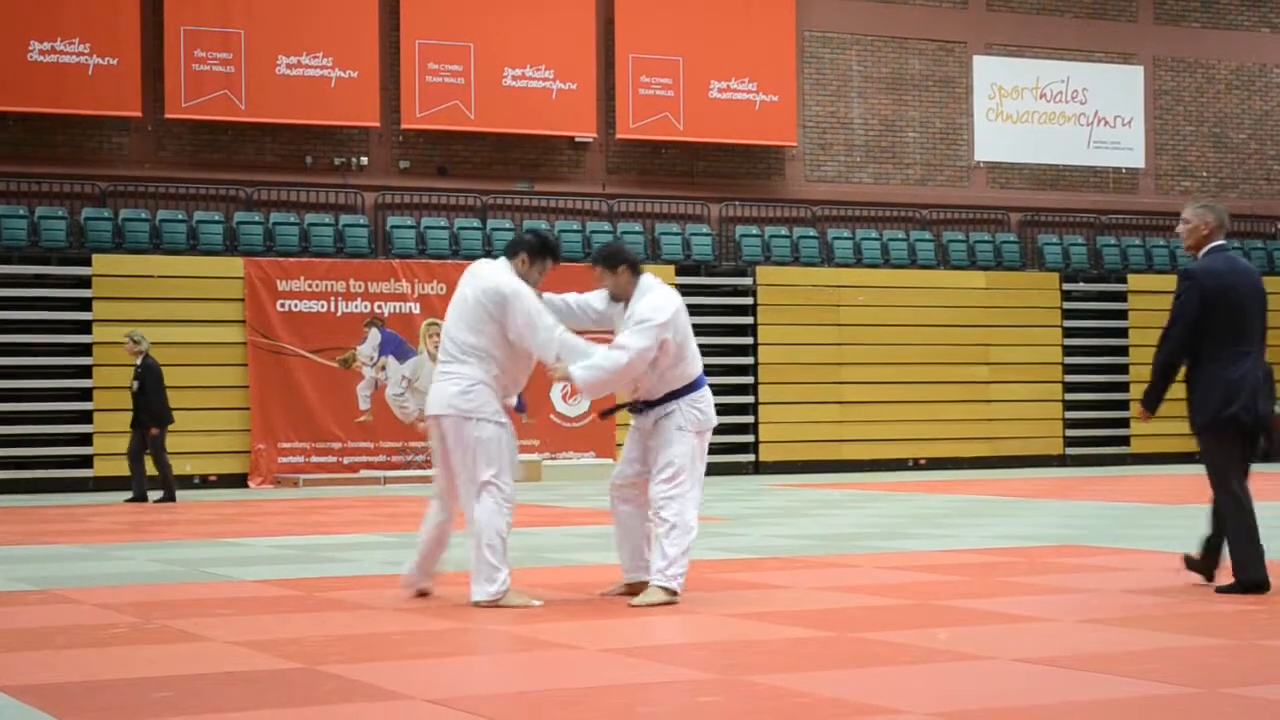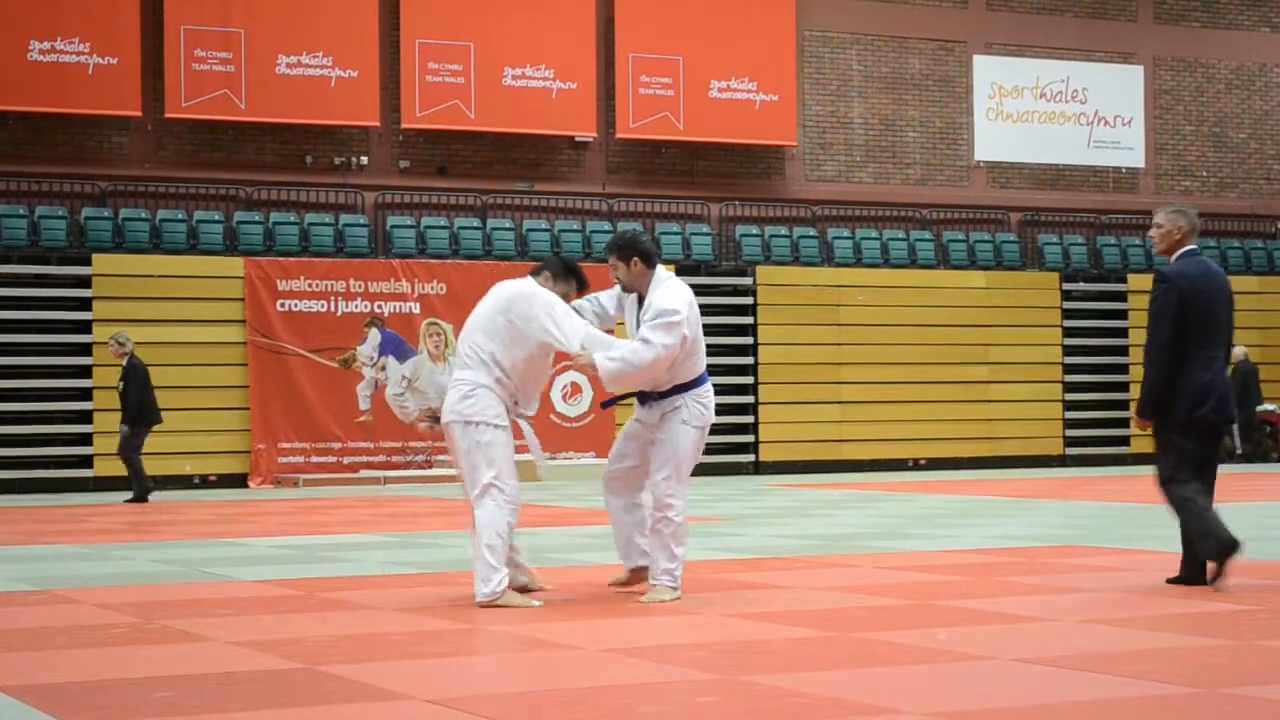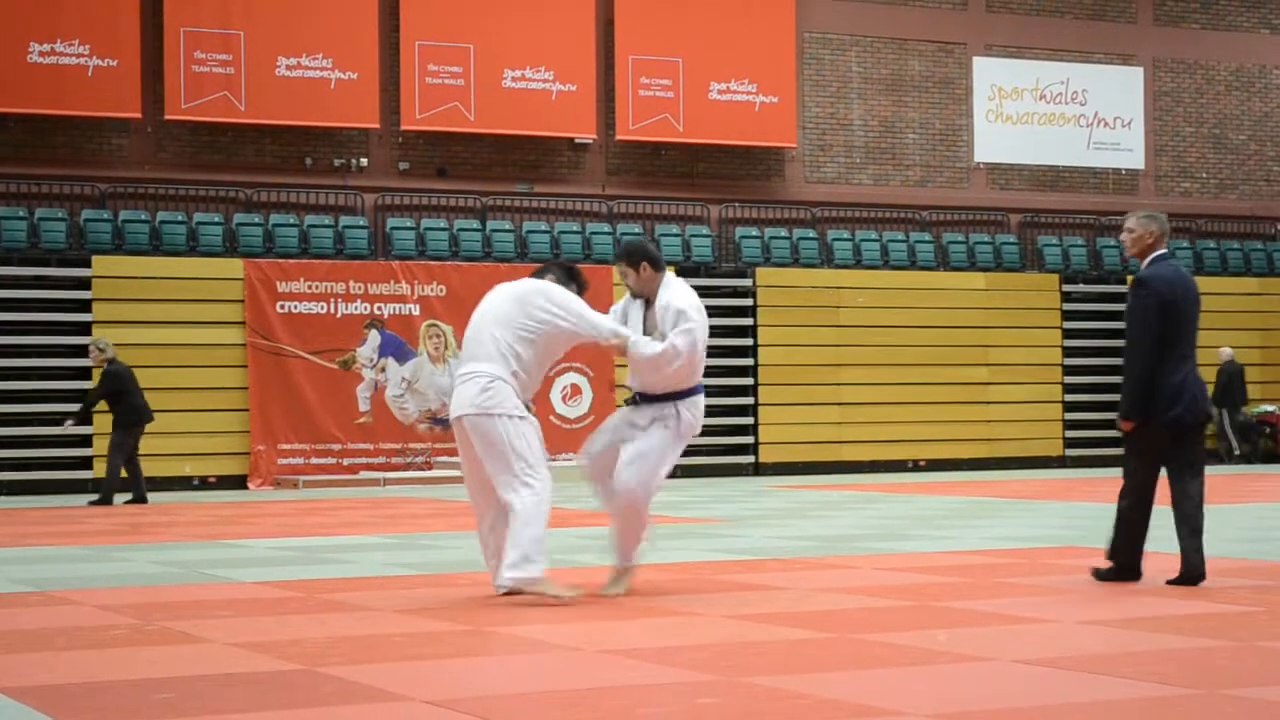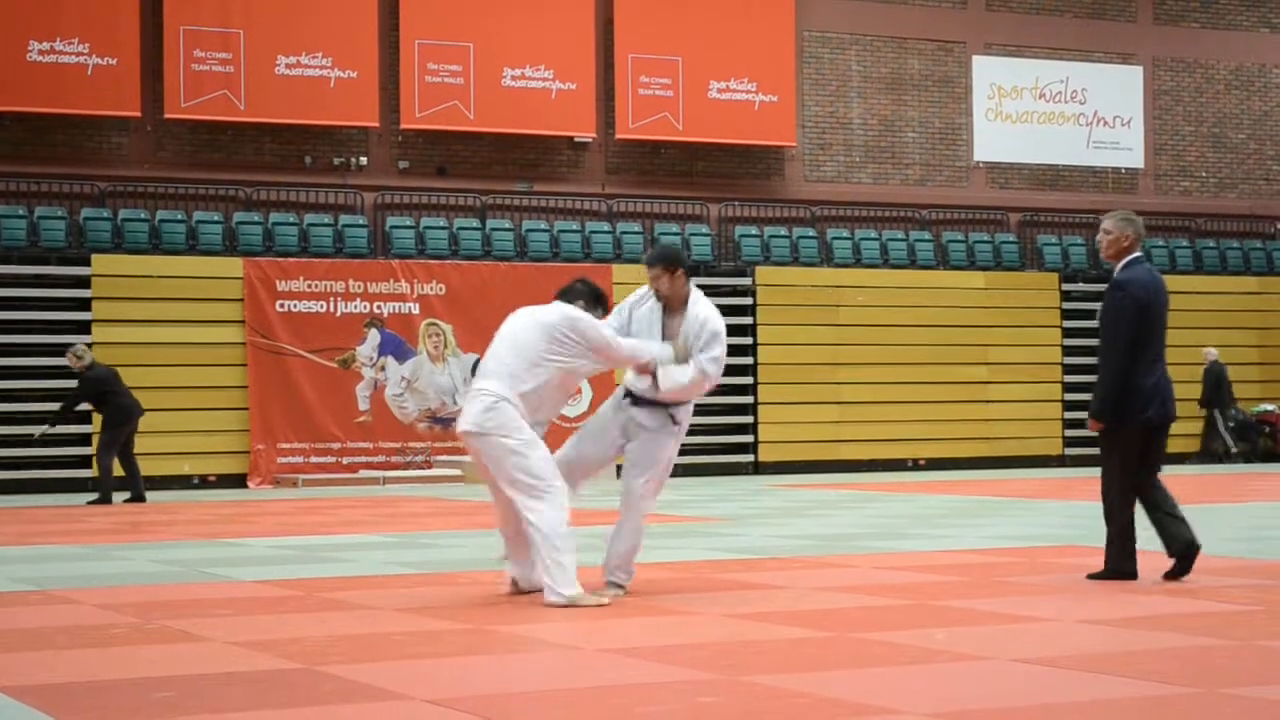
dt=0.3s
person 1, frame 1
left shoulder: (1197, 274)
right shoulder: (1249, 272)
left elbow: (1175, 343)
right elbow: (1258, 337)
left wrist: (1151, 398)
left hip: (1216, 396)
right hip: (1249, 394)
left knee: (1229, 484)
right knee: (1230, 479)
left ankle: (1251, 572)
right ankle: (1209, 558)
person 1, frame 2
left shoulder: (1171, 277)
right shoulder: (1218, 276)
left elbow: (1159, 349)
right elbow: (1224, 340)
left wrist: (1146, 407)
left hip: (1182, 398)
right hip: (1216, 395)
left knee: (1175, 479)
right knee: (1198, 479)
left ankle: (1218, 541)
right ankle: (1194, 566)
person 1, frame 3
left shoulder: (1148, 281)
right shoulder: (1185, 278)
left elbow: (1140, 352)
left wrist: (1129, 408)
left hip: (1158, 401)
right hip: (1189, 397)
left knee: (1138, 483)
right knee: (1186, 481)
left ankle: (1125, 561)
right ankle: (1192, 563)
person 1, frame 4
left shoulder: (1123, 284)
right shoulder: (1153, 279)
left elbow: (1113, 355)
left wrist: (1100, 410)
left hip: (1130, 402)
right hip: (1156, 397)
left knee: (1118, 483)
right knee: (1145, 477)
left ankle: (1120, 562)
right ankle: (1180, 540)
person 2, frame 1
left shoulder: (658, 305)
right shoulder: (623, 298)
left elbow: (622, 360)
right elbow: (581, 309)
left wrist: (573, 373)
left hip: (682, 409)
right hip: (652, 411)
left knee: (669, 495)
right knee: (625, 488)
left ankle: (667, 584)
right ankle: (637, 577)
person 2, frame 2
left shoulder: (672, 300)
right shoulder: (634, 292)
left elbow: (648, 354)
right elbow: (600, 307)
left wrist: (597, 362)
left hip: (683, 404)
right hip: (652, 404)
left knee: (666, 491)
right knee: (619, 479)
left ankle: (667, 580)
right ankle: (639, 564)
person 2, frame 3
left shoulder: (682, 304)
right shoulder: (636, 300)
left elbow: (677, 354)
left wrist: (633, 347)
left hip: (674, 410)
right hip: (643, 405)
left knee: (631, 483)
right knee: (598, 458)
left ankle: (624, 565)
person 2, frame 4
left shoulder: (708, 320)
right shoulder: (642, 299)
left elbow: (704, 374)
right elbow: (611, 334)
left wrist: (660, 376)
left hip: (666, 418)
right hip: (626, 404)
left knee: (637, 495)
right knee: (569, 463)
left ankle: (617, 578)
person 3, frame 1
left shoulder: (480, 272)
right shoulder: (507, 286)
right elbow: (552, 342)
left hip: (445, 399)
right hip: (472, 401)
left knee: (448, 496)
right knee: (493, 494)
left ankle: (420, 576)
right ankle: (491, 589)
person 3, frame 2
left shoulder: (509, 292)
right shoulder: (530, 295)
right elbow: (580, 336)
left hip: (465, 405)
right hip: (480, 406)
left knee: (489, 496)
right knee: (497, 496)
left ankle: (511, 574)
right ankle: (493, 588)
person 3, frame 3
left shoulder: (505, 293)
right shoulder: (542, 291)
right elbow: (597, 326)
left hip: (467, 401)
right hip: (493, 400)
left knee: (491, 497)
right knee: (531, 485)
left ankle: (508, 576)
right ankle: (527, 572)
person 3, frame 4
left shoulder: (525, 315)
right shoulder: (572, 320)
right elbow: (623, 352)
right wrist: (670, 352)
left hip: (476, 416)
right hip: (500, 417)
left knee: (520, 500)
right knee: (546, 497)
left ankle: (524, 575)
right ankle: (562, 589)
